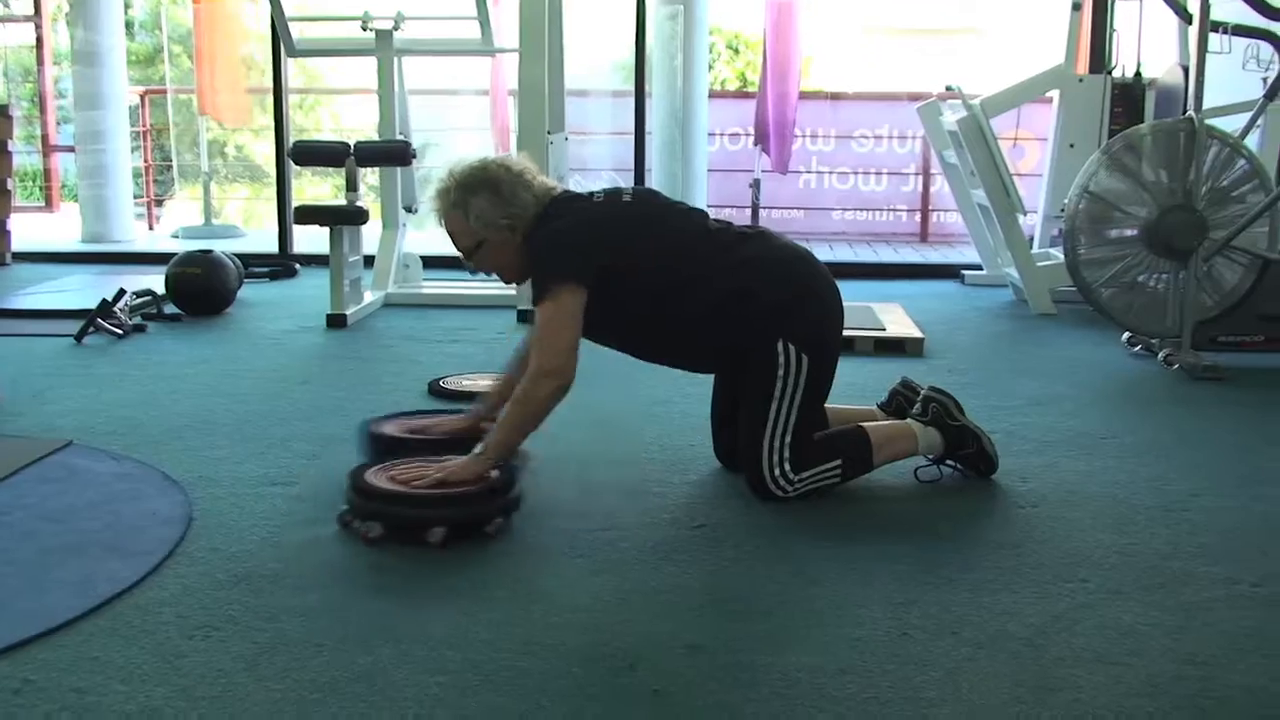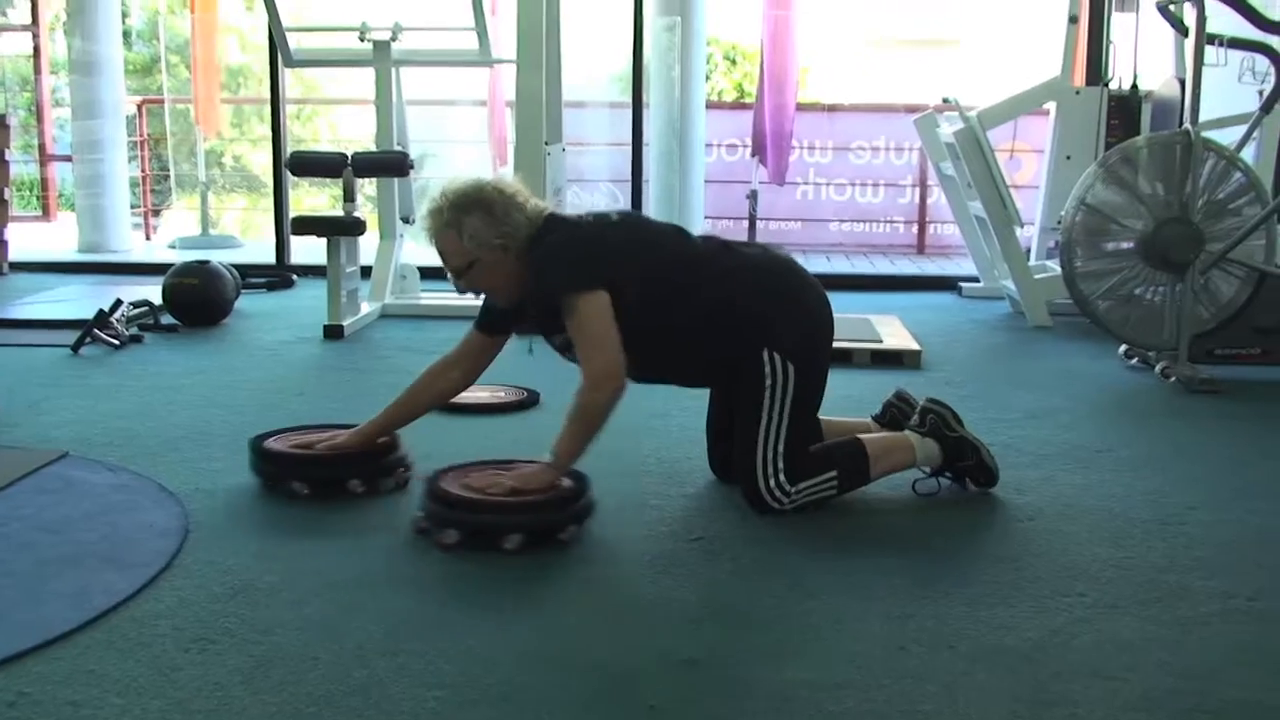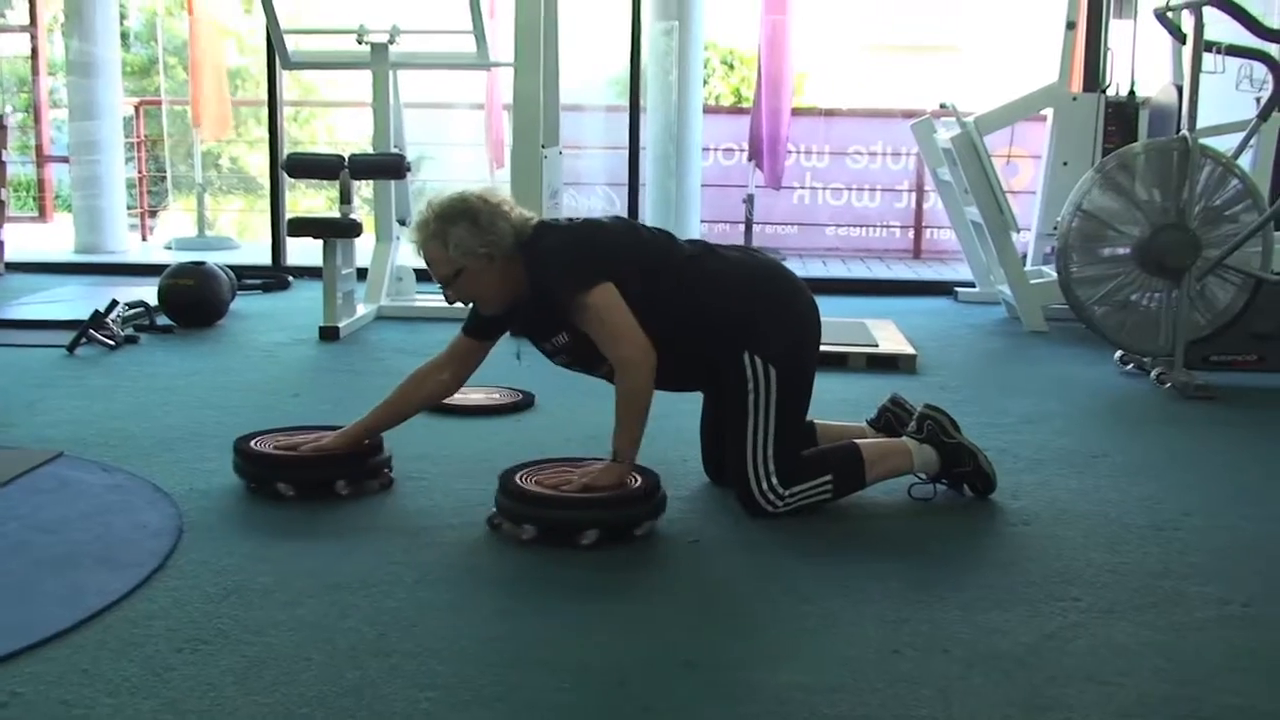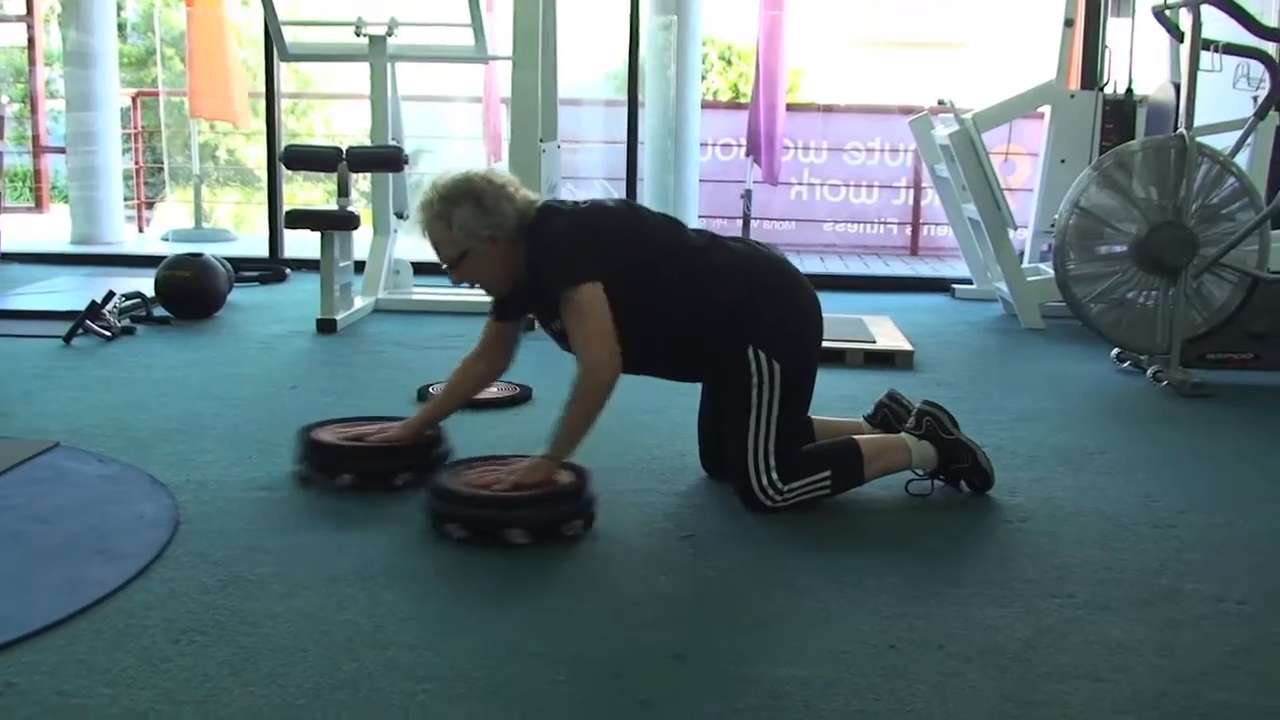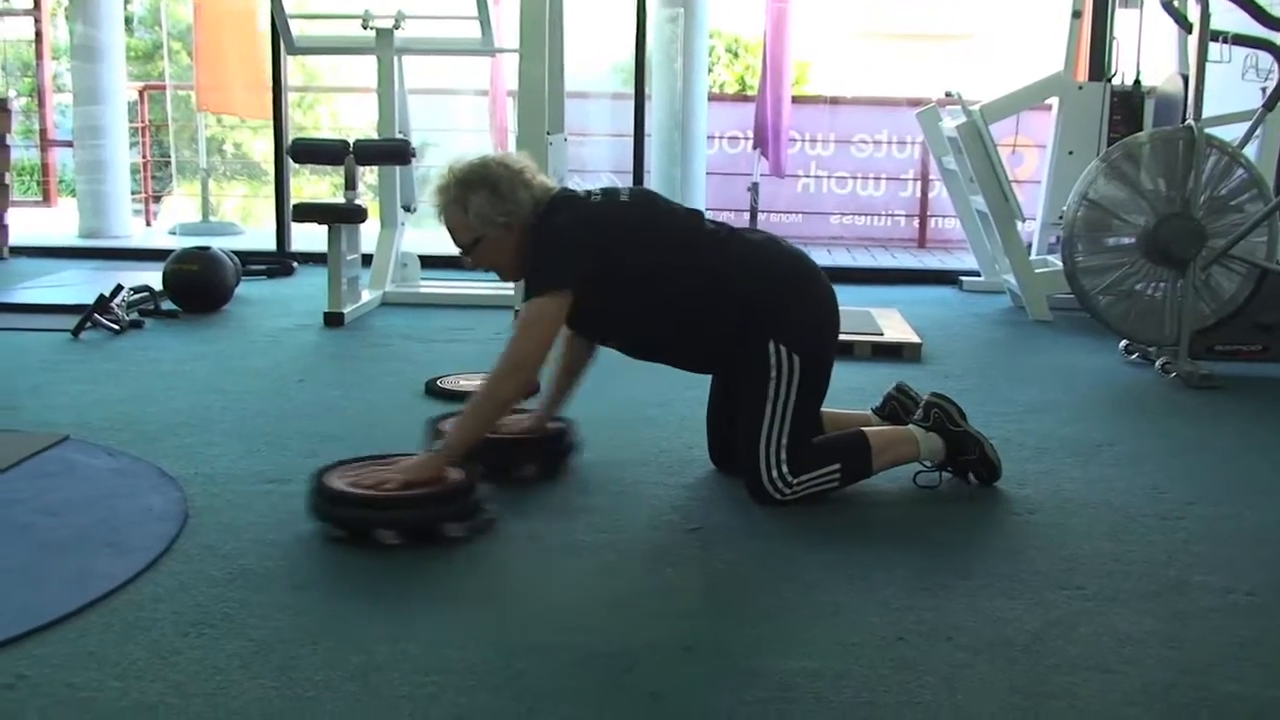
dt=0.3s
person 1, frame 1
left shoulder: (561, 241)
right shoulder: (556, 238)
left elbow: (553, 374)
right elbow: (538, 350)
left wrist: (482, 461)
right wrist: (482, 414)
left hip: (791, 313)
right hip: (767, 310)
left knee: (775, 475)
right knee: (737, 453)
left ankle: (931, 435)
right ankle: (898, 409)
person 1, frame 2
left shoulder: (564, 258)
right shoulder: (523, 277)
left elbow: (604, 378)
right elbow: (455, 369)
left wrist: (554, 469)
right wrist: (364, 435)
left hip: (782, 320)
right hip: (750, 326)
left knee: (770, 486)
right knee: (731, 463)
left ankle: (926, 446)
right ankle: (895, 419)
person 1, frame 3
left shoulder: (559, 259)
right shoulder: (510, 288)
left elbow: (637, 360)
right elbow: (442, 372)
left wrist: (621, 463)
right wrist: (349, 436)
left hip: (769, 323)
right hip: (743, 328)
left knee: (765, 489)
right knee: (726, 464)
left ankle: (924, 452)
right ankle: (890, 425)
person 1, frame 4
left shoulder: (560, 244)
right shoulder: (522, 263)
left elbow: (600, 368)
right elbow: (488, 359)
left wrist: (550, 460)
right wrist: (415, 426)
left hip: (769, 318)
right hip: (746, 319)
left knee: (767, 484)
right knee: (723, 461)
left ankle: (923, 448)
right ankle: (886, 421)
person 1, frame 5
left shoulder: (560, 241)
right shoulder: (572, 226)
left elbow: (517, 369)
right elbow: (585, 331)
left wrist: (438, 460)
right wrist: (549, 410)
left hip: (787, 314)
right hip: (767, 310)
left knee: (775, 478)
right knee: (732, 455)
left ankle: (930, 441)
right ankle: (894, 414)
